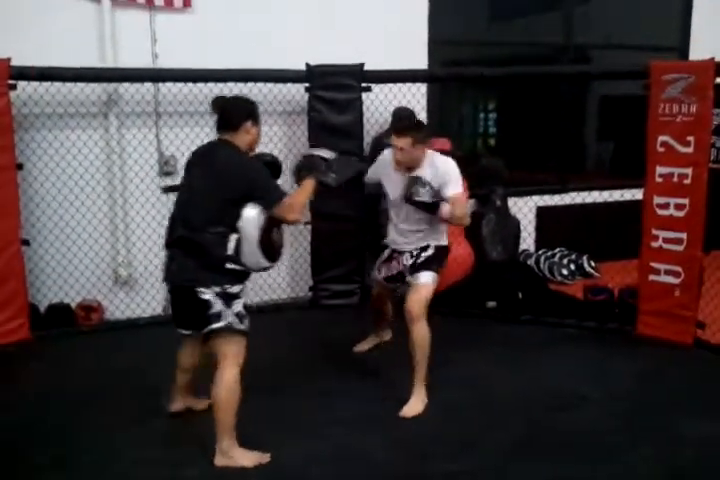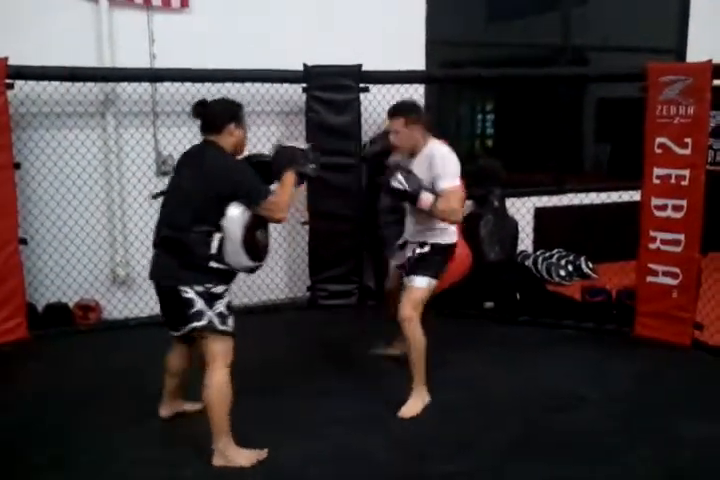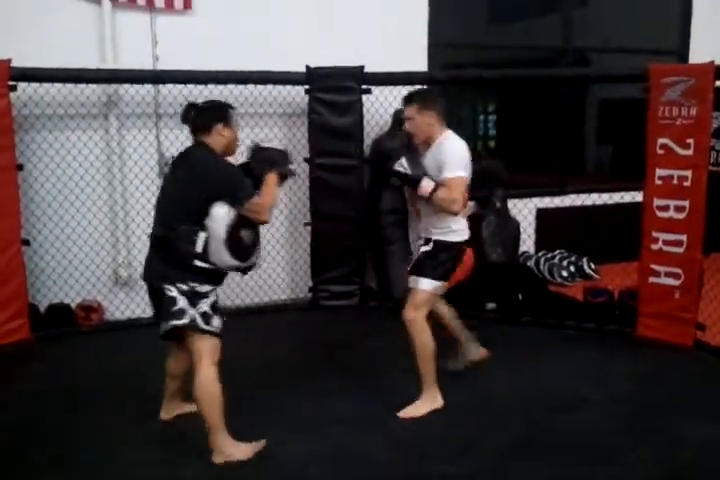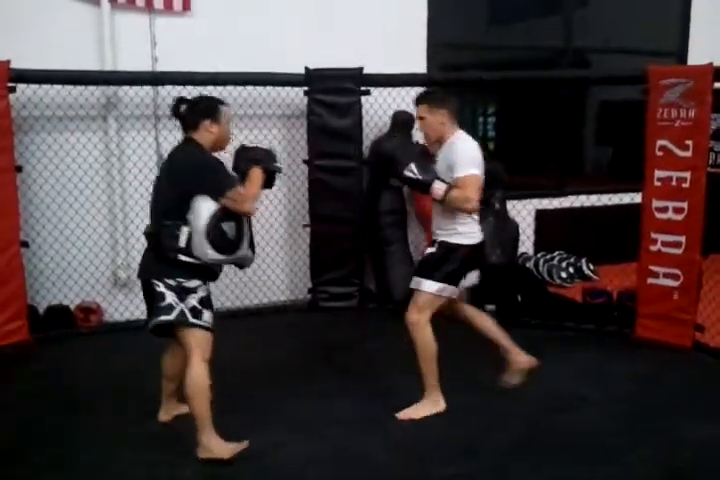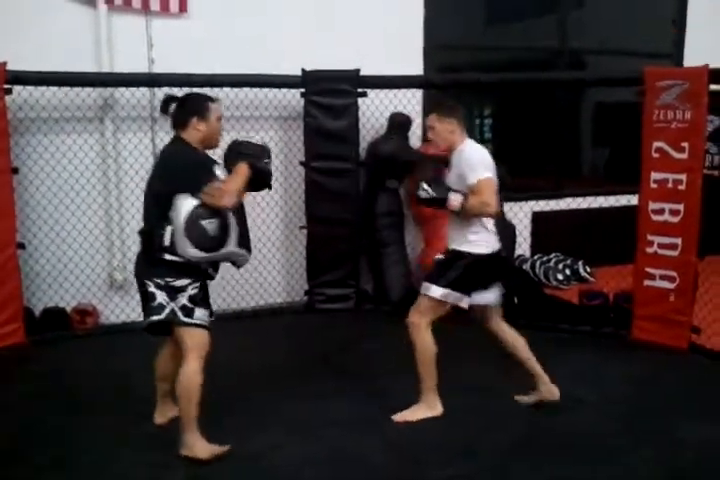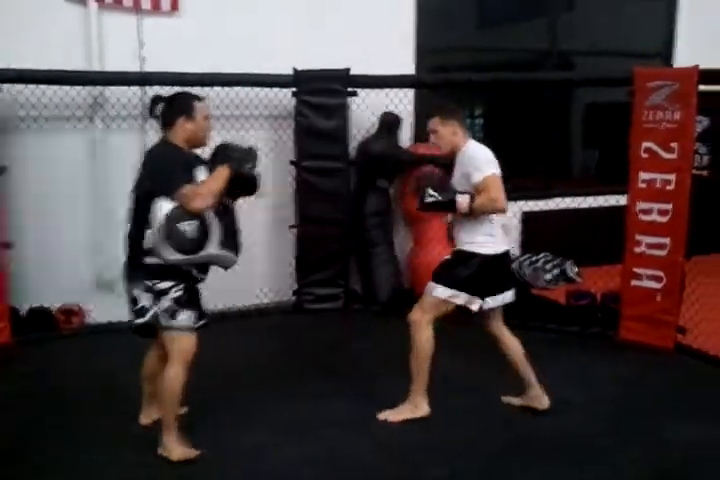
dt=0.1s
person 1, frame 1
left shoulder: (203, 155)
right shoulder: (245, 168)
right elbow: (292, 213)
right wrist: (311, 177)
left hip: (184, 264)
right hip: (212, 273)
left knee: (196, 335)
right knee: (231, 358)
left ankle: (180, 396)
right ankle: (227, 450)
person 1, frame 2
left shoulder: (192, 158)
right shoulder: (230, 169)
right elbow: (278, 210)
left wrist: (254, 176)
right wrist: (290, 171)
left hip: (170, 264)
right hip: (197, 273)
left knee: (185, 338)
right knee: (219, 357)
left ankle: (170, 402)
right ankle: (224, 449)
person 1, frame 3
left shoulder: (191, 161)
right shoulder: (215, 168)
right elbow: (262, 213)
left wrist: (252, 179)
right wrist: (272, 173)
left hip: (173, 268)
right hip: (186, 274)
left knee: (186, 343)
right knee: (207, 355)
left ankle: (171, 403)
right ankle: (222, 444)
person 1, frame 4
left shoulder: (185, 157)
right shoulder: (200, 163)
left elbow: (211, 201)
right elbow: (245, 204)
left wrist: (241, 178)
right wrist: (258, 169)
left hip: (170, 265)
right hip: (177, 270)
left knee: (181, 340)
right knee: (198, 350)
left ankle: (169, 404)
right ankle: (208, 440)
person 1, frame 5
left shoulder: (192, 158)
right shoulder: (180, 158)
left elbow: (221, 194)
right elbow: (224, 197)
left wrist: (243, 175)
right wrist: (244, 164)
left hip: (185, 267)
right hip: (169, 269)
left knee: (177, 341)
right knee: (196, 347)
left ankle: (165, 406)
right ankle: (191, 437)
person 1, frame 6
left shoulder: (183, 159)
right shoulder: (164, 159)
left elbow: (205, 194)
right elbow: (199, 200)
left wrist: (226, 177)
right wrist: (226, 167)
left hip: (173, 268)
right hip: (157, 272)
left knee: (164, 342)
right knee: (182, 349)
left ankle: (151, 407)
right ankle: (170, 438)
person 2, frame 1
left shoulder: (444, 167)
right shoulder: (387, 160)
left elbow: (462, 218)
right elbow: (365, 182)
left wrist: (440, 205)
left hip: (430, 247)
right hip: (397, 245)
left knee: (414, 310)
right knee: (378, 295)
left ankle: (419, 393)
right ankle: (382, 331)
person 2, frame 2
left shoulder: (442, 157)
right shoulder: (402, 150)
left elbow: (454, 213)
left wrist: (418, 195)
left hip: (436, 244)
right hip: (412, 238)
left knee: (408, 313)
right knee: (393, 289)
left ankle: (420, 391)
right ankle: (404, 341)
person 2, frame 3
left shoulder: (452, 149)
right shoulder: (431, 144)
left elbow: (455, 204)
left wrist: (418, 182)
right wrist: (408, 171)
left hip: (446, 241)
right hip: (436, 237)
left knee: (412, 315)
right knee: (425, 299)
left ankle: (431, 394)
right ankle: (469, 347)
person 2, frame 4
left shoulder: (462, 148)
right shoulder: (448, 145)
left elbow: (470, 202)
left wrist: (431, 186)
right wrist: (425, 179)
left hip: (455, 244)
right hip: (452, 240)
left knee: (416, 316)
right knee: (458, 307)
left ankle: (432, 397)
right ankle: (517, 357)
person 2, frame 5
left shoulder: (471, 155)
right shoulder: (464, 155)
left elbow: (488, 205)
left wrist: (449, 200)
right wrist: (441, 193)
left hip: (468, 255)
right hip: (483, 253)
left knee: (418, 320)
right knee: (494, 323)
left ankle: (429, 401)
right ankle: (544, 384)
person 2, frame 6
left shoulder: (475, 154)
right shoulder: (467, 156)
left elbow: (498, 202)
left wrist: (456, 202)
right wrist: (443, 197)
left hip: (478, 256)
right hip: (493, 255)
left knee: (419, 318)
right knee: (495, 326)
left ankle: (416, 402)
right ankle: (534, 392)
person 3, frame 1
left shoulder: (379, 140)
left hip: (376, 199)
right hip: (391, 201)
left knee: (379, 245)
right knee: (396, 245)
left ankle: (383, 289)
right ankle: (399, 293)
person 3, frame 2
left shoulder: (376, 141)
right shoulder: (392, 144)
left elbow: (367, 158)
left hip: (374, 199)
right hip: (388, 199)
left knee: (377, 245)
right knee: (392, 243)
left ankle: (381, 288)
person 3, frame 3
left shoulder: (379, 142)
right shoulder: (403, 143)
left hip: (376, 198)
right hip: (392, 199)
left knee: (379, 245)
right knee: (396, 244)
left ankle: (386, 291)
right ankle: (400, 292)
person 3, frame 4
left shoulder: (378, 143)
right shoulder: (403, 144)
left hip: (375, 199)
right hip: (390, 199)
left knee: (378, 246)
right knee: (395, 245)
left ankle: (385, 292)
right ankle: (401, 293)
person 3, frame 5
left shoulder: (375, 145)
right shoulder: (397, 146)
right elbow: (416, 159)
left hip: (372, 200)
right hip: (387, 201)
left knee: (375, 247)
right knee: (393, 247)
left ankle: (382, 294)
right ankle: (398, 295)
person 3, frame 6
left shoulder: (366, 145)
right shoulder: (387, 146)
right elbow: (406, 159)
right wrist: (438, 160)
left hip: (362, 200)
right hip: (377, 200)
left knee: (366, 247)
right knee: (381, 247)
left ankle: (372, 294)
right ankle: (386, 295)
